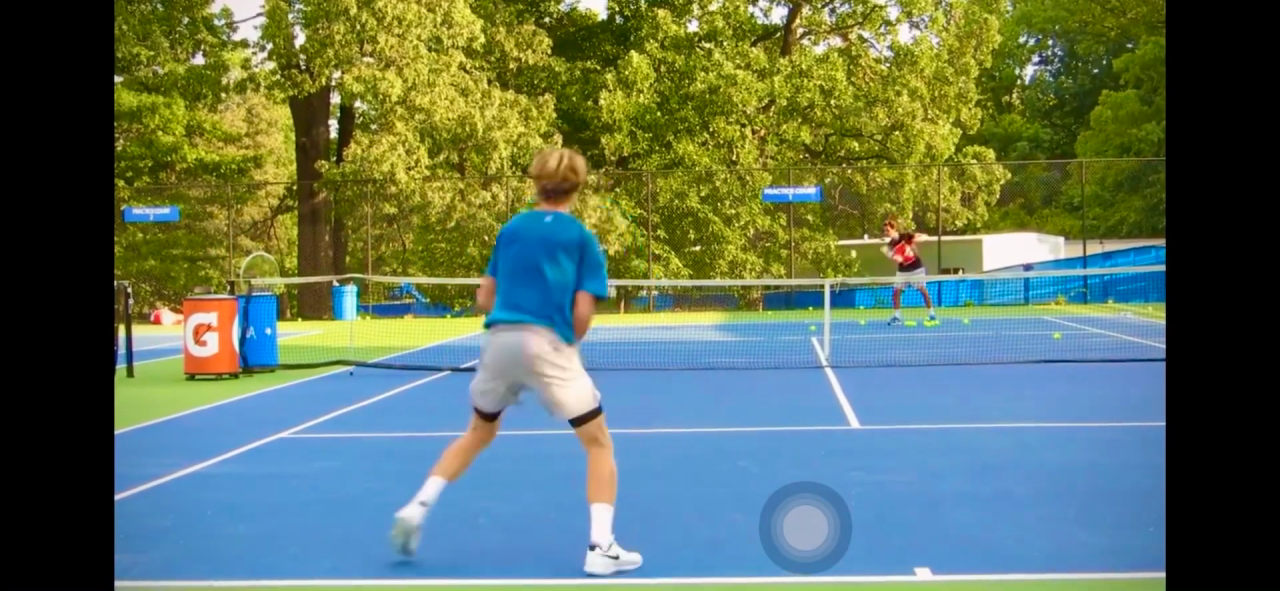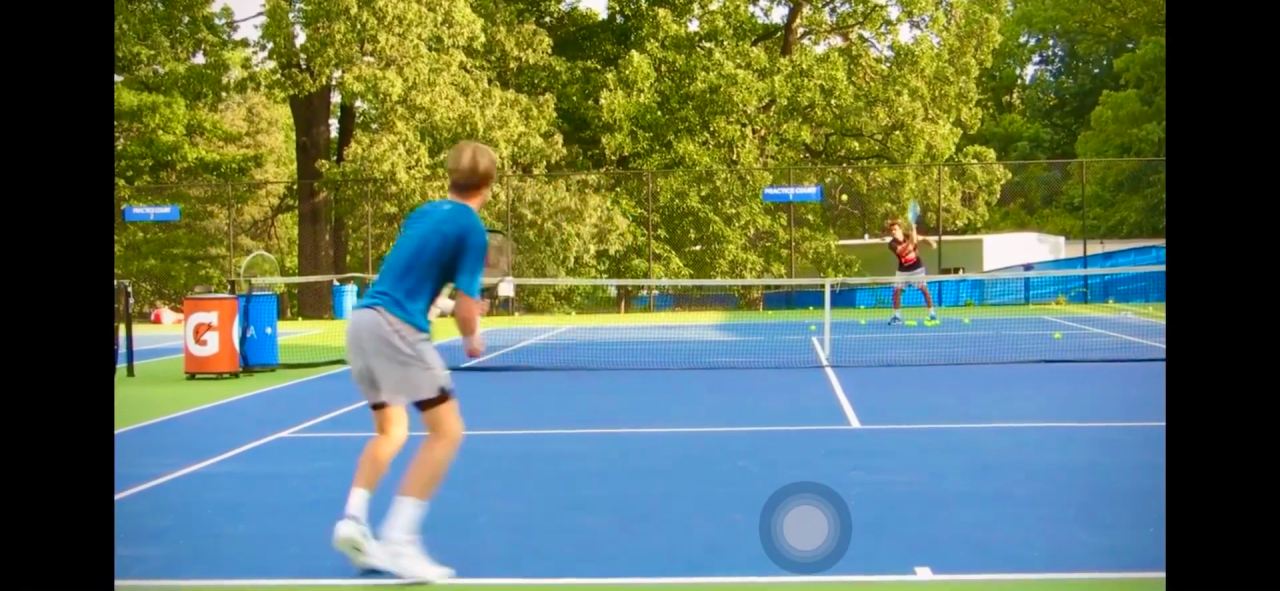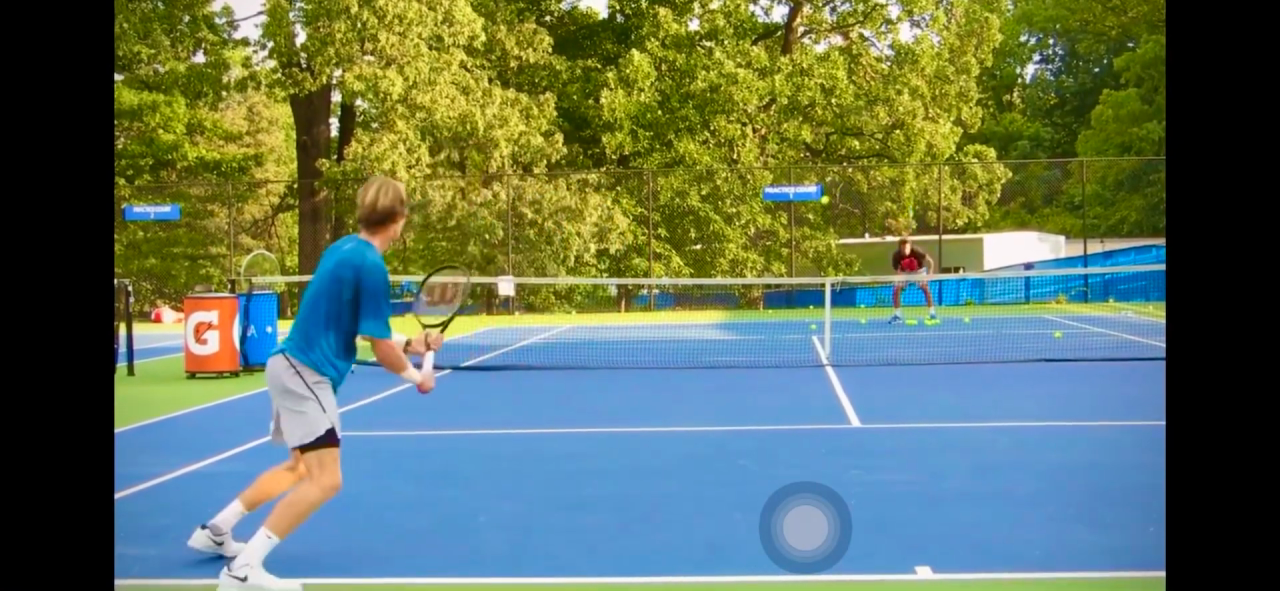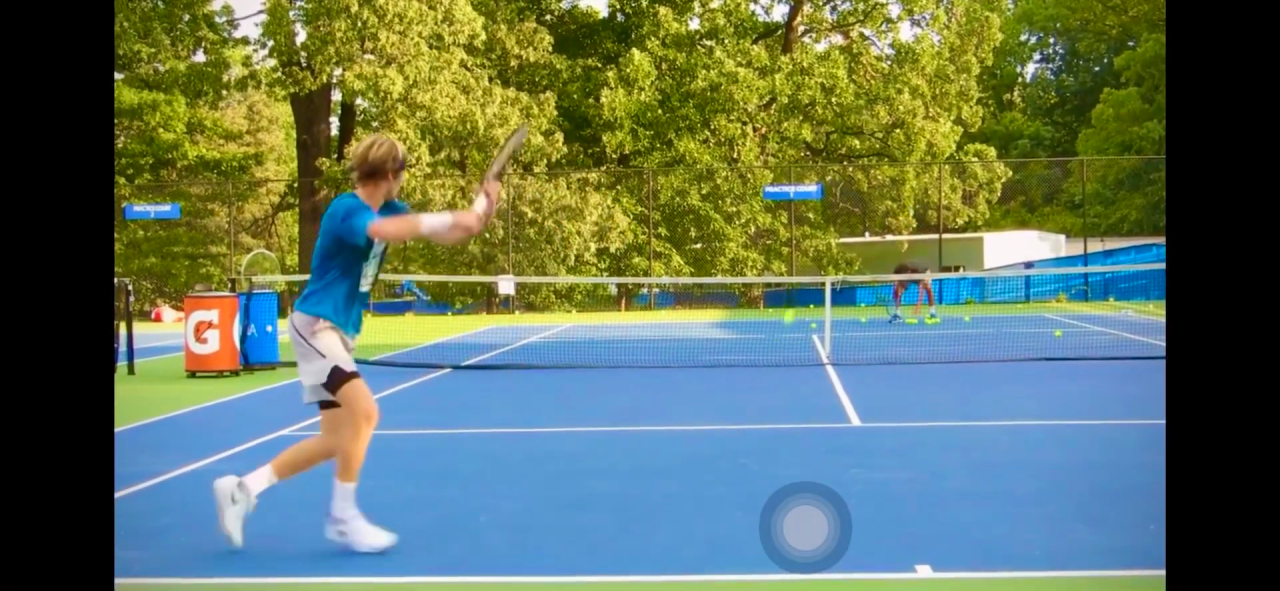
dt=0.3s
person 1, frame 1
left shoulder: (510, 229)
right shoulder: (582, 237)
left elbow: (484, 298)
right elbow: (583, 311)
right wrist: (569, 345)
left hip: (501, 343)
right hip: (547, 346)
left knee: (477, 435)
right knee: (599, 444)
left ankle: (418, 509)
right ankle: (601, 547)
person 1, frame 2
left shoulder: (422, 213)
right shoulder: (471, 229)
right elbow: (467, 307)
left wrist: (456, 310)
right wrist: (472, 340)
left hip: (362, 319)
right hip: (395, 328)
left knee: (389, 433)
right knee: (447, 432)
left ankle: (353, 521)
right ankle: (400, 540)
person 1, frame 3
left shoulder: (342, 250)
right shoulder: (370, 266)
right elbow: (380, 346)
left wrist: (409, 344)
right wrist: (416, 376)
left hip: (292, 365)
right hip: (305, 372)
left knee: (301, 468)
right knee: (326, 480)
left ankle: (215, 530)
person 1, frame 4
left shoulder: (388, 210)
right shoulder: (345, 208)
left elbow: (440, 231)
right elbow: (380, 233)
left wrist: (479, 207)
right wrist: (455, 219)
left hip: (336, 330)
right hip: (315, 326)
left knee: (335, 438)
right knee: (363, 411)
left ankle: (241, 491)
right ankle: (346, 519)
